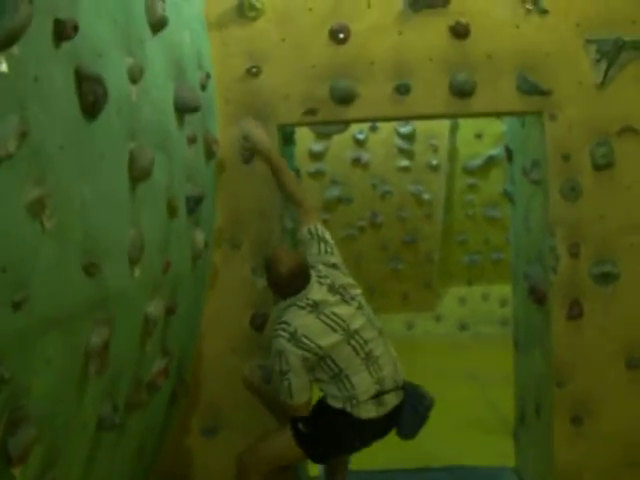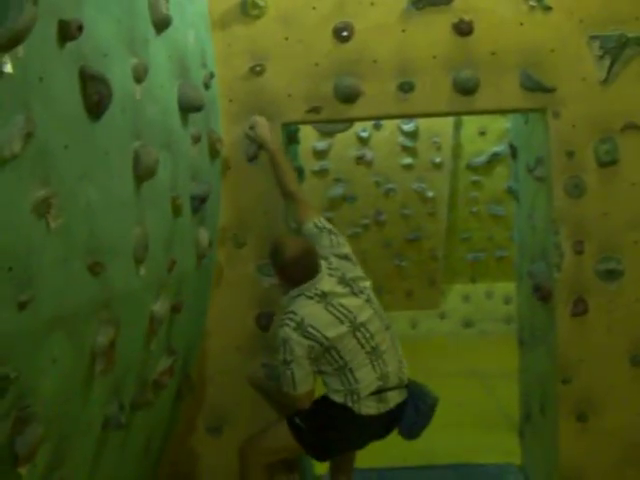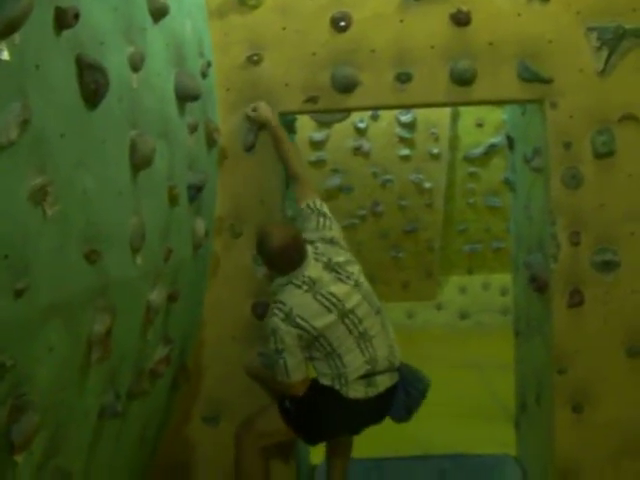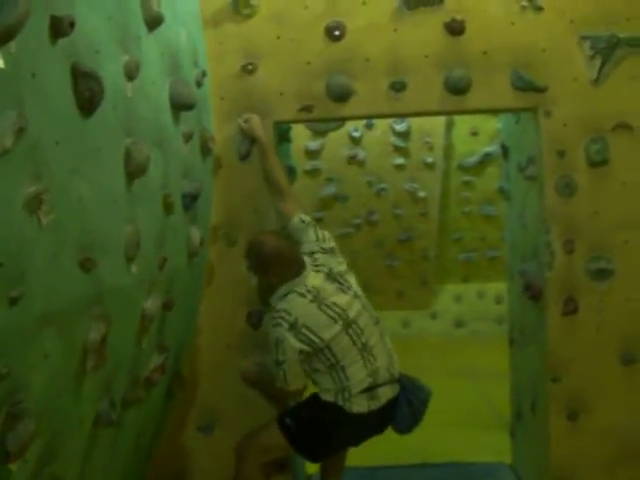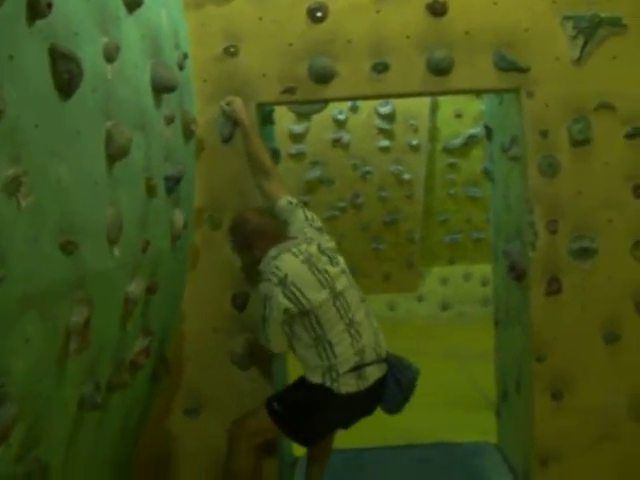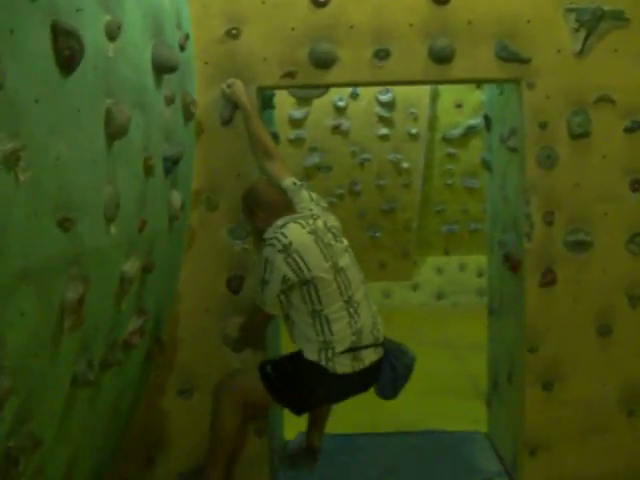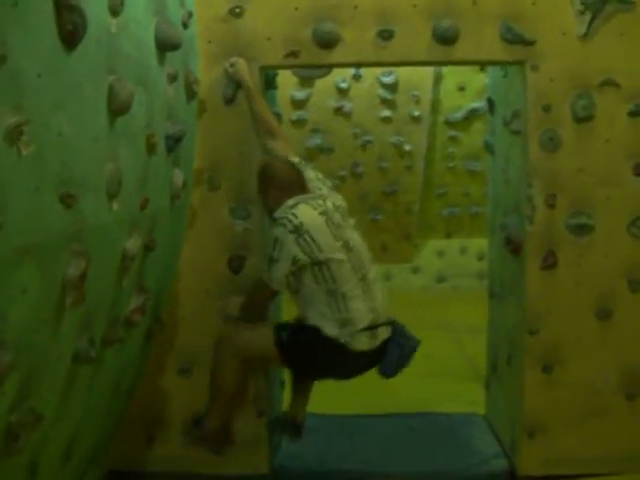
dt=0.3s
person 1, frame 1
left shoulder: (289, 336)
right shoulder: (330, 270)
left elbow: (297, 409)
right elbow: (303, 205)
left wrist: (258, 385)
right wrist: (267, 151)
left hip: (358, 418)
right hip: (391, 402)
person 1, frame 2
left shoulder: (294, 325)
right shoulder: (340, 259)
left elbow: (299, 401)
right elbow: (298, 200)
left wrist: (262, 384)
right wrist: (271, 145)
left hip: (359, 415)
right hip: (395, 402)
person 1, frame 3
left shoulder: (284, 313)
right shoulder: (328, 245)
left elbow: (295, 388)
right elbow: (301, 181)
left wrist: (257, 371)
right wrist: (273, 124)
left hip: (351, 399)
right hip: (388, 386)
left knee: (249, 436)
person 1, frame 4
left shoulder: (287, 320)
right shoulder: (323, 255)
left elbow: (290, 391)
right elbow: (285, 198)
left wrist: (255, 378)
right wrist: (263, 140)
left hip: (353, 410)
right hip: (386, 396)
left knee: (250, 450)
person 1, frame 5
left shoulder: (275, 280)
right shoulder: (310, 235)
left elbow: (272, 347)
right elbow: (269, 180)
left wrist: (248, 346)
right wrist: (245, 123)
left hip: (342, 391)
right hip: (374, 376)
left knee: (242, 433)
right knee: (321, 407)
person 1, frame 6
left shoulder: (282, 246)
right shoulder: (315, 212)
left elbow: (265, 311)
right elbow: (270, 161)
left wrist: (244, 335)
right wrist: (246, 107)
left hip: (333, 371)
right hip: (370, 359)
left knee: (230, 391)
right ankle: (312, 442)
person 1, frame 7
left shoulder: (292, 226)
right shoulder: (322, 194)
left elbow: (268, 288)
right elbow: (275, 141)
left wrist: (244, 315)
right wrist: (249, 85)
left hip: (343, 348)
right hip: (374, 338)
left knee: (229, 342)
right knee: (305, 327)
left ankle: (216, 428)
right ankle: (295, 416)
